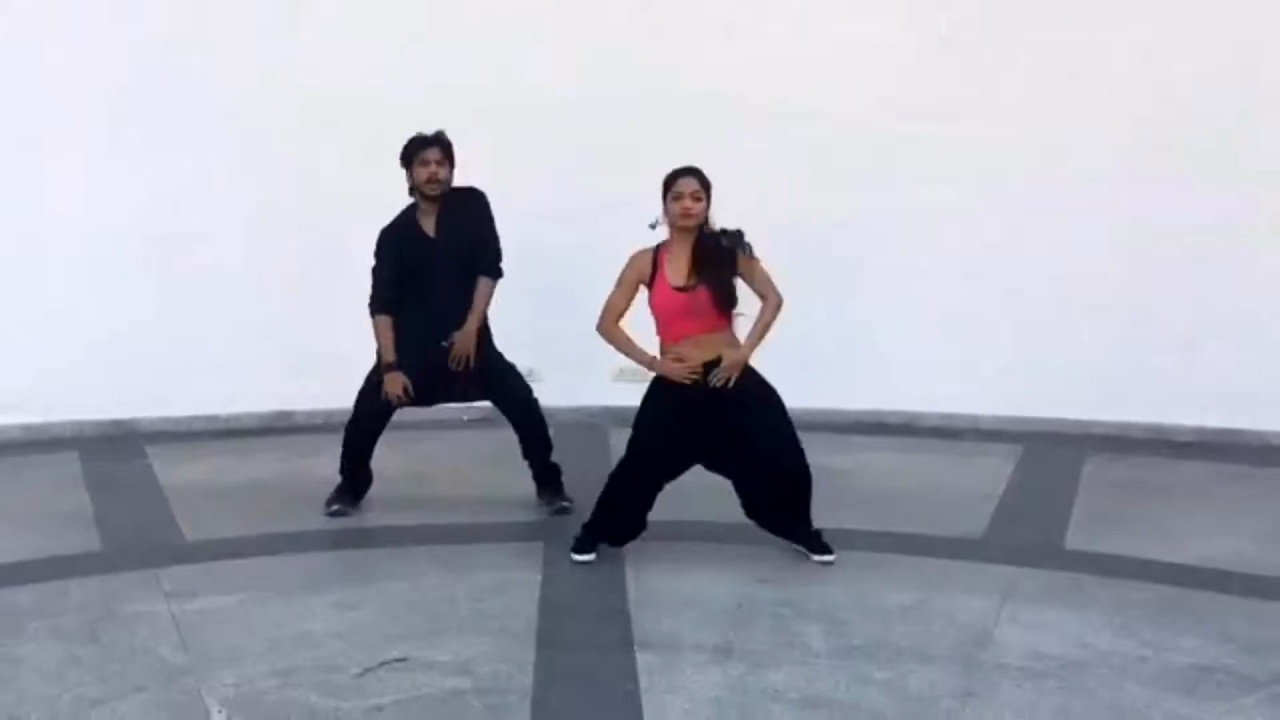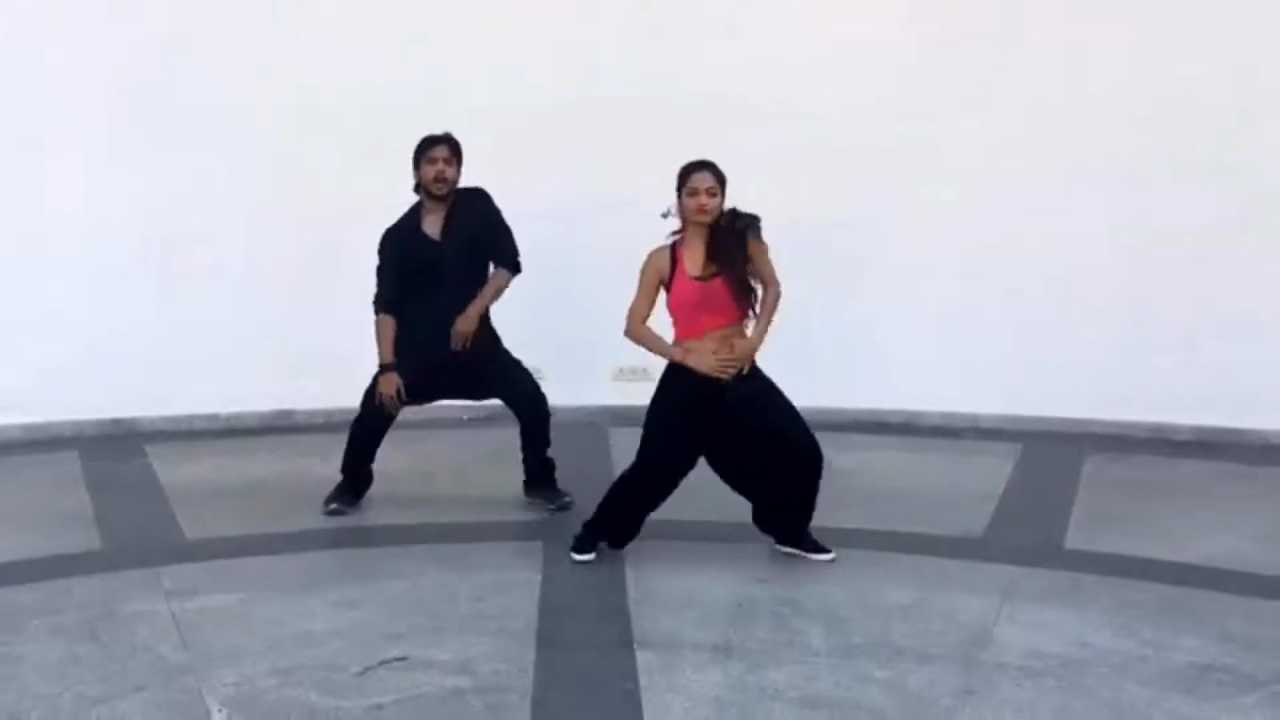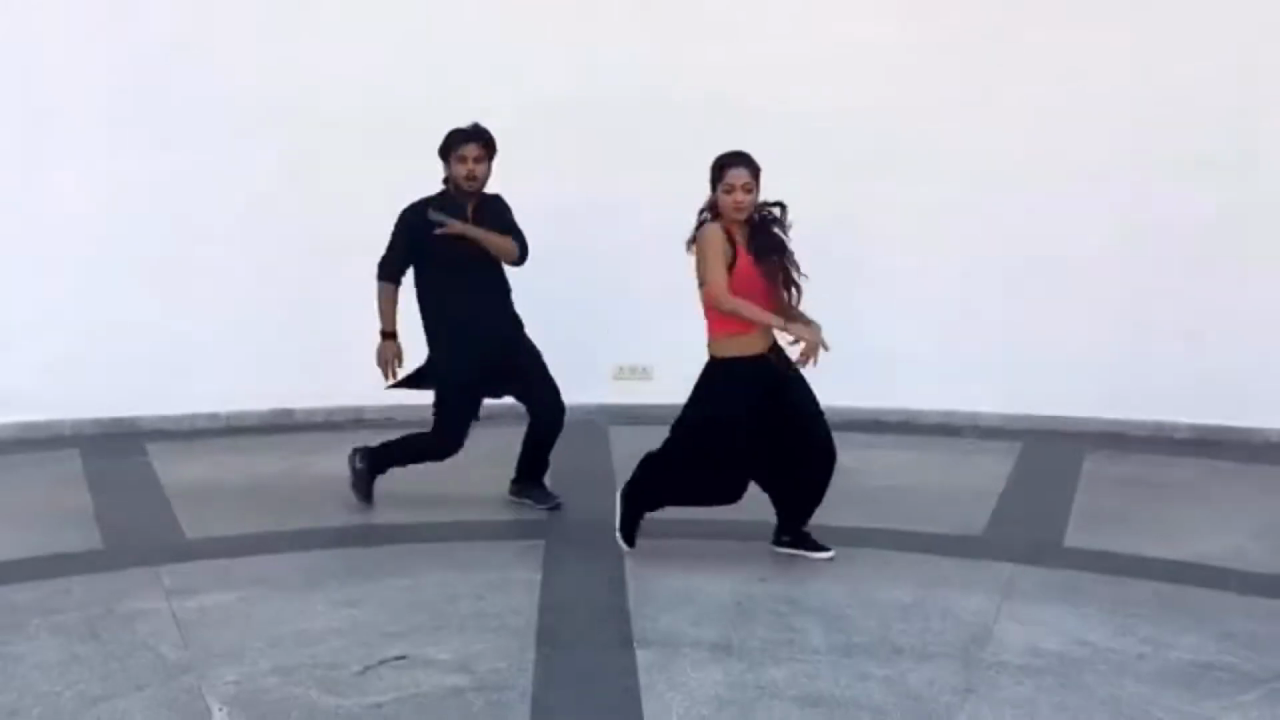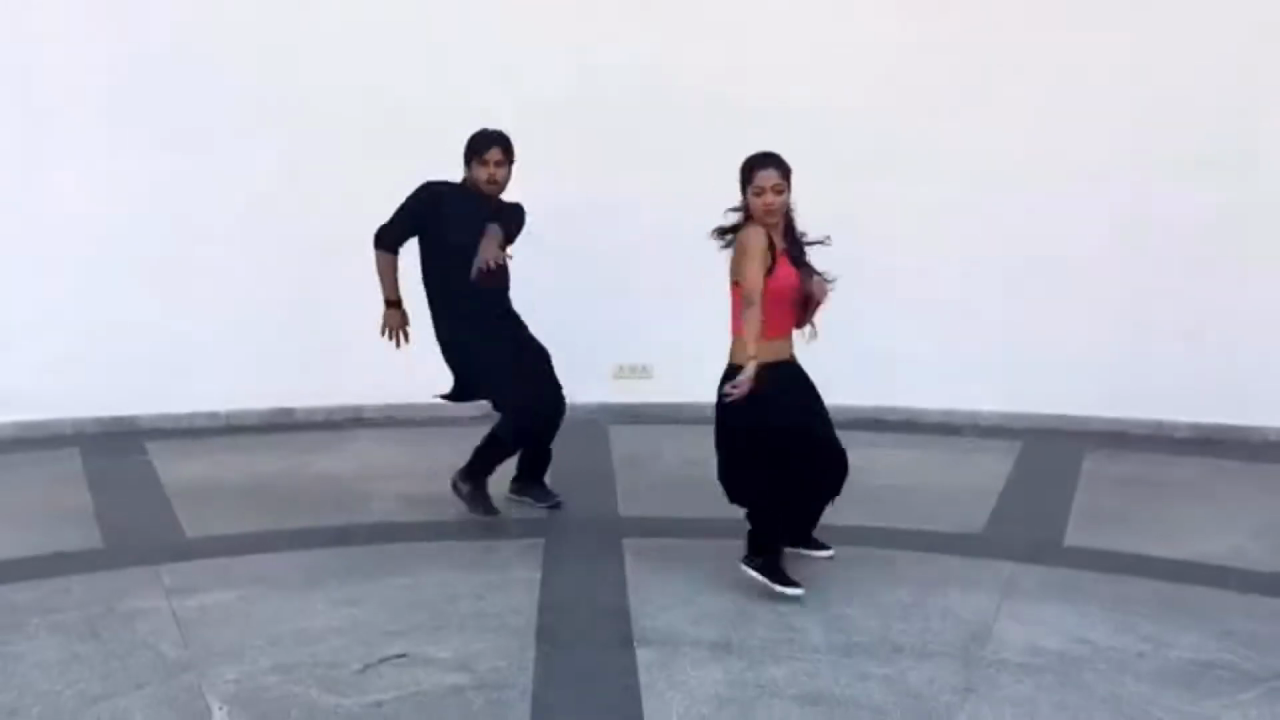
dt=0.1s
person 1, frame 1
left shoulder: (727, 252)
right shoulder: (646, 261)
left elbow: (772, 298)
right elbow: (607, 323)
left wrist: (744, 347)
right wrist: (654, 363)
left hip: (729, 377)
right hip: (676, 388)
left knee: (783, 461)
right knee: (641, 469)
left ankle: (800, 530)
right ankle: (596, 531)
person 1, frame 2
left shoulder: (741, 240)
right shoulder: (663, 259)
left elbow: (770, 288)
right elbow: (634, 327)
left wrist: (755, 338)
right wrist: (689, 358)
left hip: (739, 374)
right hip: (685, 383)
left knee: (800, 454)
right knee: (652, 472)
left ankle: (792, 531)
right ankle: (597, 530)
person 1, frame 3
left shoulder: (765, 232)
right shoulder: (711, 234)
right elbow: (719, 297)
left wrist: (803, 322)
right wrist: (792, 325)
left hip: (772, 364)
right hip: (729, 374)
left knee: (815, 454)
right knee: (700, 467)
left ankle: (790, 530)
right ankle: (634, 502)
person 1, frame 4
left shoulder: (786, 243)
right shoulder: (751, 237)
right elbow: (752, 301)
left wrist: (813, 293)
right wrist: (752, 363)
left hip: (786, 375)
right hip: (754, 380)
left knee: (827, 464)
left ankle: (792, 532)
right ankle: (764, 553)
person 2, frame 1
left shoulder: (472, 203)
right shoulder: (395, 235)
left elbow: (489, 269)
right elbow: (383, 304)
left wrist: (469, 329)
right wrist: (389, 367)
left hip: (468, 337)
right hip: (412, 343)
left knee: (525, 409)
right knee: (367, 413)
left ankle: (549, 483)
right ankle: (352, 484)
person 2, frame 2
left shoulder: (479, 206)
right shoulder: (398, 236)
left elbow: (508, 264)
right elbow: (387, 304)
left wrist: (474, 312)
right wrist: (387, 367)
left hip: (474, 336)
right hip: (416, 344)
left knee: (533, 405)
right knee: (373, 415)
left ankle: (540, 482)
right ankle: (352, 484)
person 2, frame 3
left shoulder: (496, 208)
right shoulder: (419, 216)
left elbow: (516, 252)
right elbow: (389, 274)
left wrist: (469, 231)
right wrist: (388, 335)
left hip: (502, 333)
right hip: (455, 340)
left knee: (550, 409)
right knee: (446, 438)
left ankle: (527, 481)
right ankle: (369, 462)
person 2, frame 4
left shoulder: (509, 213)
right shoulder: (433, 199)
left elbow: (500, 231)
right elbow: (386, 241)
left wrist: (490, 242)
right wrist: (392, 303)
left hip: (503, 326)
right hip: (463, 332)
left knee: (551, 404)
right knee: (528, 413)
left ankle: (527, 480)
right ankle: (472, 476)
